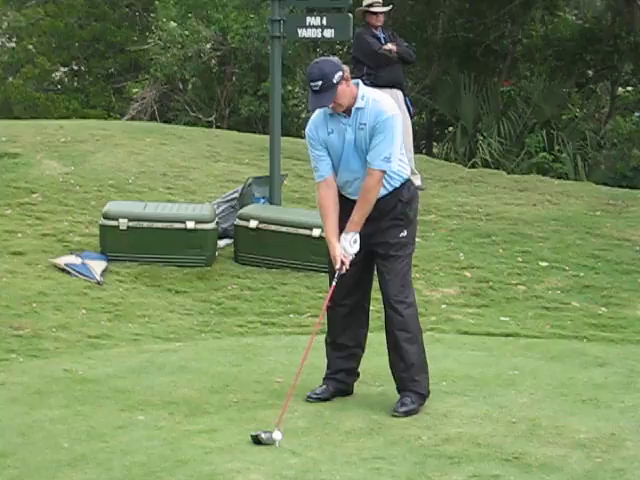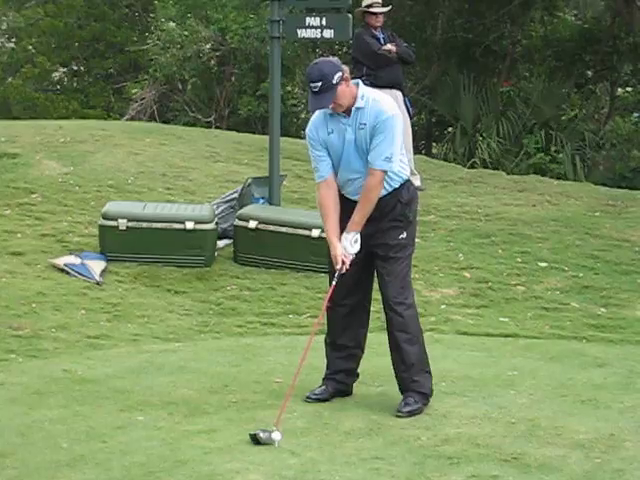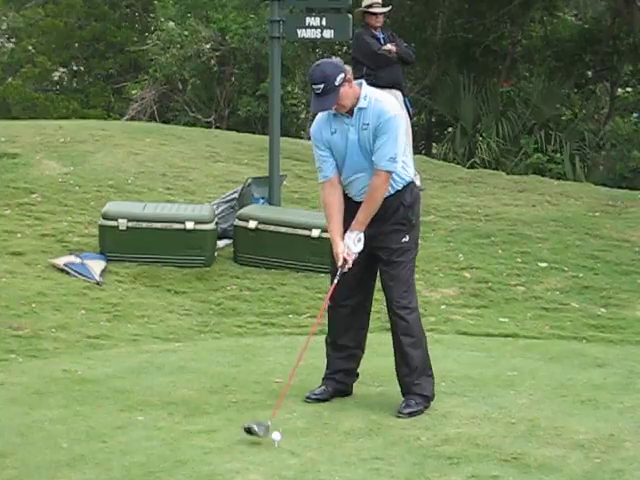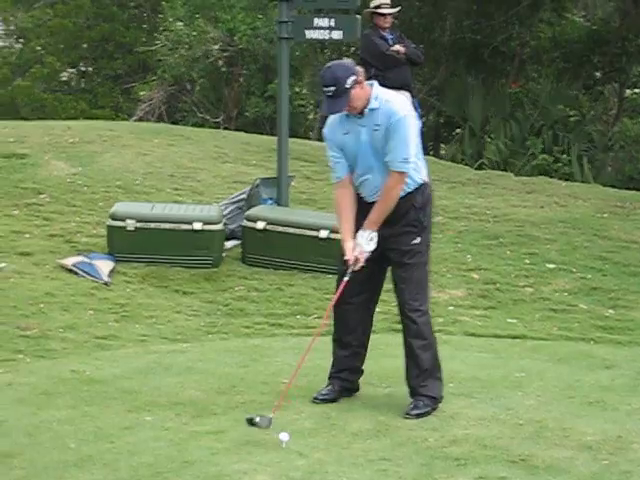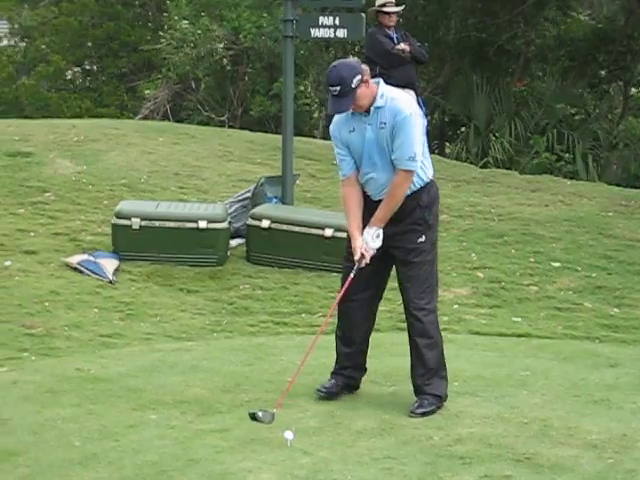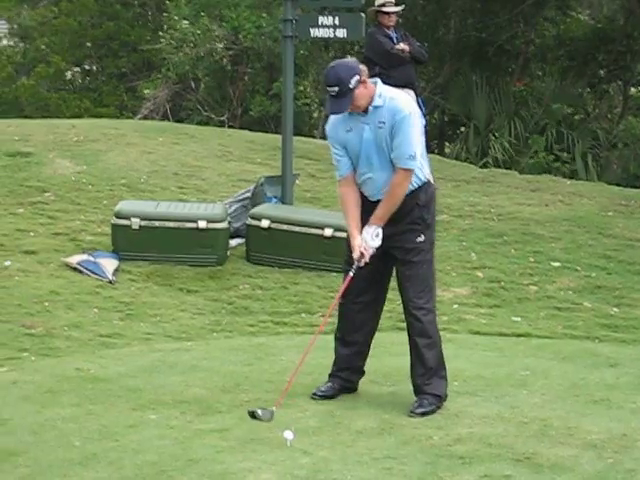
dt=0.1s
person 1, frame 1
left shoulder: (383, 110)
right shoulder: (317, 125)
left elbow: (375, 177)
right elbow: (326, 185)
left wrist: (352, 232)
right wrist: (333, 241)
left hip: (392, 205)
right hip: (349, 205)
left knee: (397, 296)
right knee: (343, 298)
left ankle: (413, 386)
right ankle: (340, 376)
person 1, frame 2
left shoulder: (383, 110)
right shoulder: (317, 125)
left elbow: (377, 177)
right elbow: (326, 185)
left wrist: (353, 232)
right wrist: (334, 241)
left hip: (392, 205)
right hip: (349, 205)
left knee: (396, 297)
right knee: (343, 299)
left ankle: (416, 386)
right ankle: (339, 377)
person 1, frame 3
left shoulder: (385, 111)
right shoulder: (321, 126)
left elbow: (383, 177)
right elbow: (331, 184)
left wrist: (356, 231)
right wrist: (337, 239)
left hip: (395, 207)
right hip: (353, 206)
left knee: (400, 300)
right knee: (343, 299)
left ankle: (418, 388)
right ankle: (339, 378)
person 1, frame 4
left shoulder: (397, 111)
right shoulder: (334, 126)
left elbow: (397, 177)
right elbow: (344, 184)
left wrist: (369, 230)
right wrist: (348, 238)
left hip: (406, 207)
right hip: (365, 206)
left knee: (412, 302)
right knee: (351, 296)
left ankle: (426, 389)
right ankle: (344, 376)
person 1, frame 5
left shoulder: (402, 110)
right shoulder: (340, 124)
left elbow: (404, 175)
right elbow: (350, 182)
left wrist: (376, 228)
right wrist: (356, 236)
left hip: (413, 206)
right hip: (371, 204)
left knee: (418, 301)
right knee: (355, 293)
left ankle: (431, 388)
right ankle: (347, 373)
person 1, frame 6
left shoulder: (401, 109)
right shoulder: (337, 124)
left elbow: (404, 174)
right elbow: (347, 182)
left wrist: (376, 226)
right wrist: (355, 235)
left hip: (410, 206)
right hip: (369, 204)
left knee: (417, 300)
right knee: (355, 297)
left ankle: (431, 387)
right ankle: (345, 375)
person 2, frame 1
left shoulder: (390, 34)
right shoulder: (361, 35)
left elbow: (411, 55)
right elbow: (377, 56)
left wrist: (395, 49)
right wrist: (397, 55)
left hip: (396, 91)
left knee: (405, 133)
left ankle: (411, 176)
person 2, frame 2
left shoulder: (389, 34)
right shoulder: (361, 35)
left elbow: (410, 56)
right elbow: (377, 57)
left wrist: (395, 49)
right wrist: (397, 55)
left hip: (396, 91)
left knee: (404, 133)
left ankle: (411, 176)
person 2, frame 3
left shoulder: (388, 34)
right shoulder: (361, 35)
left elbow: (410, 56)
left wrist: (395, 49)
right wrist: (397, 55)
left hip: (396, 92)
left knee: (405, 133)
person 2, frame 4
left shoulder: (398, 36)
right shoulder: (369, 36)
left elbow: (419, 57)
right elbow: (386, 57)
left wrist: (404, 51)
right wrist: (408, 55)
left hip: (404, 92)
person 2, frame 5
left shoulder: (403, 34)
right shoulder: (374, 34)
left elbow: (424, 55)
right elbow: (390, 57)
left wrist: (409, 49)
right wrist: (410, 56)
left hip: (408, 90)
person 2, frame 6
left shoulder: (402, 34)
right shoulder: (373, 34)
left elbow: (423, 55)
right elbow: (390, 57)
left wrist: (408, 49)
right wrist: (409, 56)
left hip: (408, 90)
